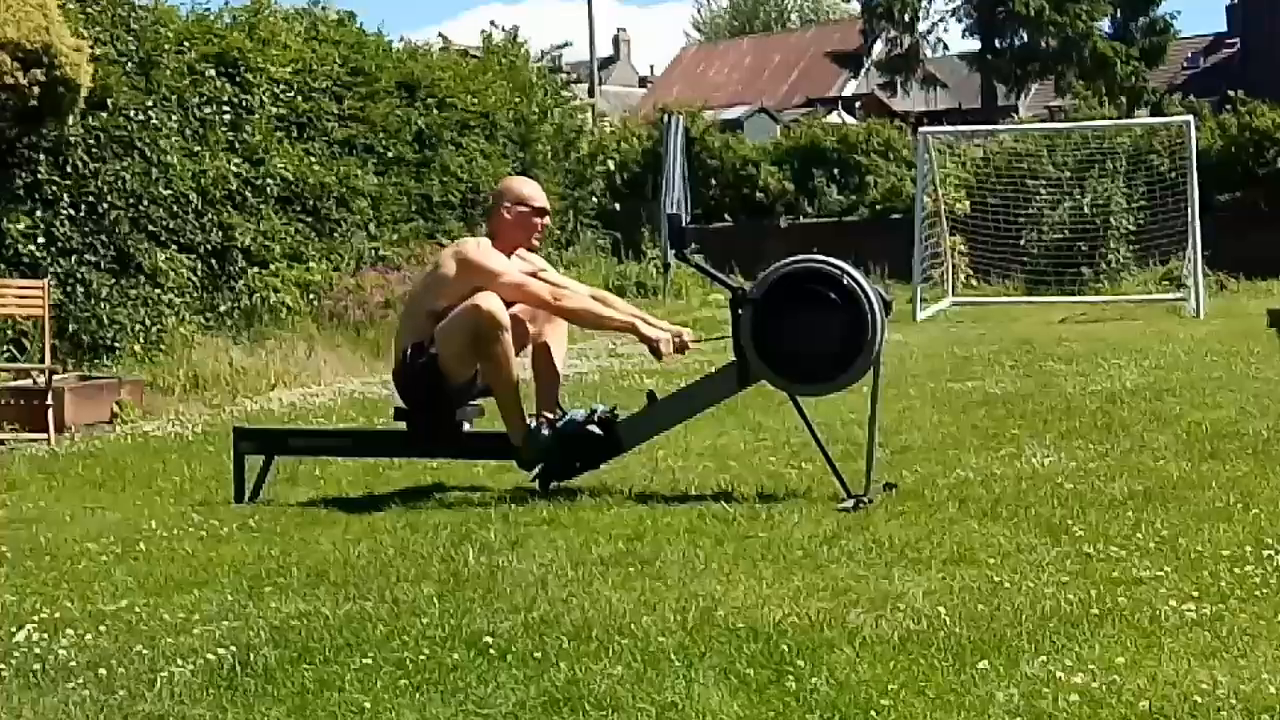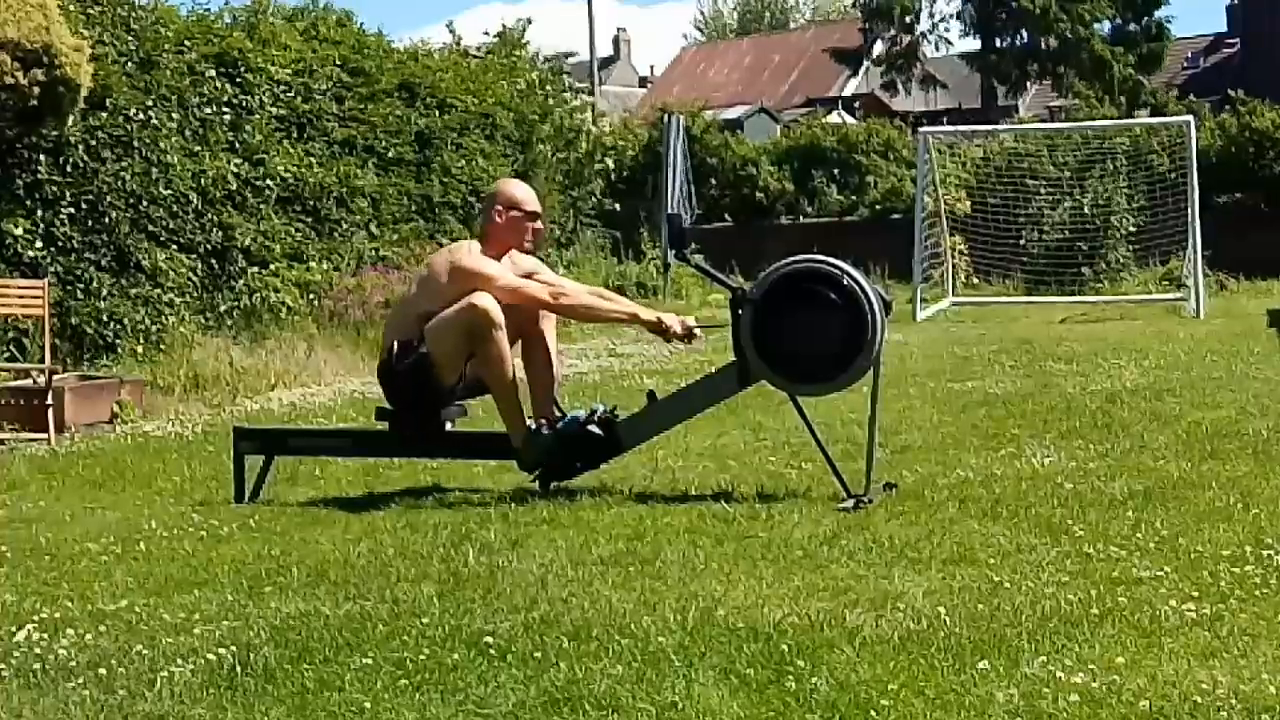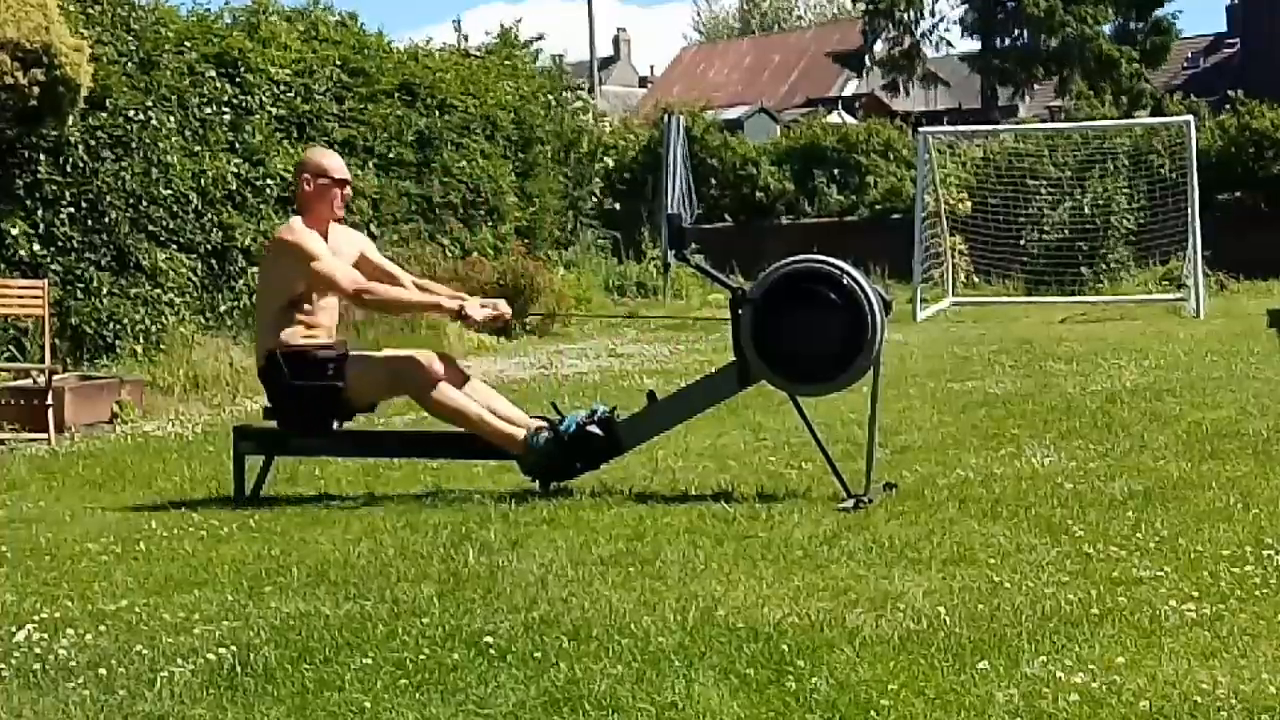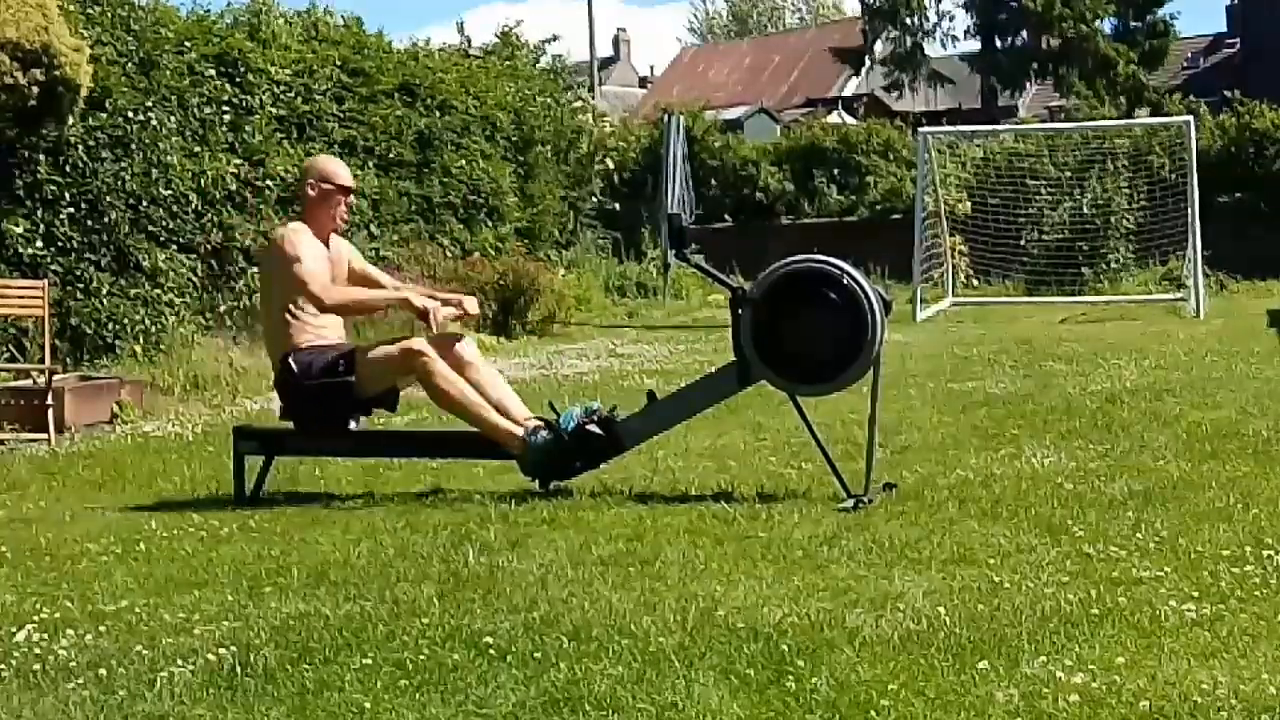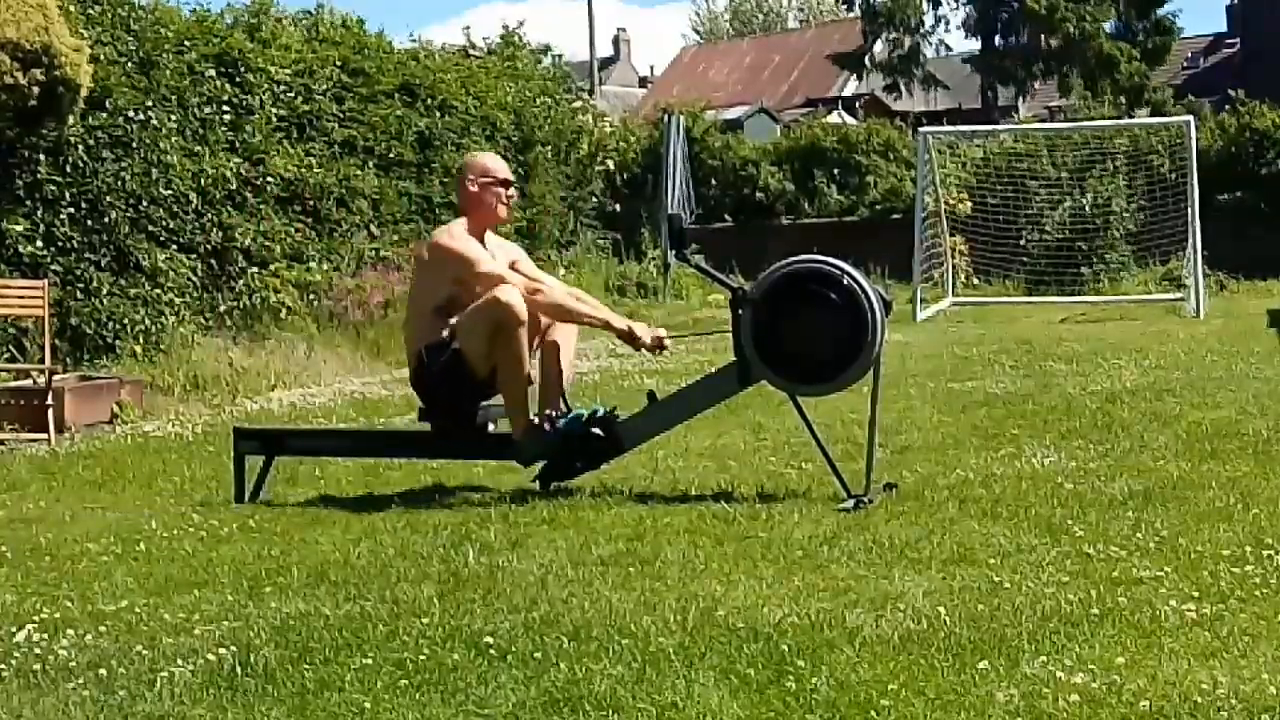
dt=1s
person 1, frame 1
left shoulder: (523, 261)
right shoulder: (473, 256)
left elbow: (591, 295)
right elbow: (558, 299)
left wrist: (659, 326)
right wrist: (636, 328)
left hip: (460, 375)
right hip: (422, 378)
left knee: (547, 312)
right knee: (487, 305)
left ankle: (545, 422)
right ankle: (523, 439)
person 1, frame 2
left shoulder: (516, 263)
right shoulder: (467, 262)
left elbow: (588, 292)
right elbow: (558, 300)
left wrist: (659, 316)
right wrist: (641, 317)
left hip: (448, 373)
right hip: (407, 377)
left knee: (538, 312)
right knee: (482, 306)
left ankle: (545, 425)
right ankle: (526, 441)
person 1, frame 3
left shoulder: (346, 240)
right shoulder: (293, 239)
left elbow: (410, 283)
right elbow: (361, 293)
left wrist: (471, 301)
right wrist: (452, 308)
left hip: (328, 360)
right hip: (291, 373)
left knee: (439, 365)
right knee: (411, 371)
left ankle: (540, 431)
right ankle: (527, 445)
person 1, frame 4
left shoulder: (337, 244)
right shoulder: (290, 239)
left elbow: (392, 286)
right elbow: (322, 298)
left wrist: (439, 303)
right wrist: (406, 298)
left hip: (342, 366)
right hip: (304, 379)
left knee: (456, 344)
right knee: (417, 352)
left ankle: (533, 429)
right ankle: (521, 443)
person 1, frame 5
left shoulder: (502, 249)
right shoulder: (450, 243)
left elbow: (562, 290)
right elbow: (534, 291)
left wrist: (627, 322)
right wrist: (610, 323)
left hip: (479, 366)
right hip: (438, 376)
left knee: (565, 311)
right knee: (509, 300)
left ankle: (550, 421)
right ankle: (525, 437)
